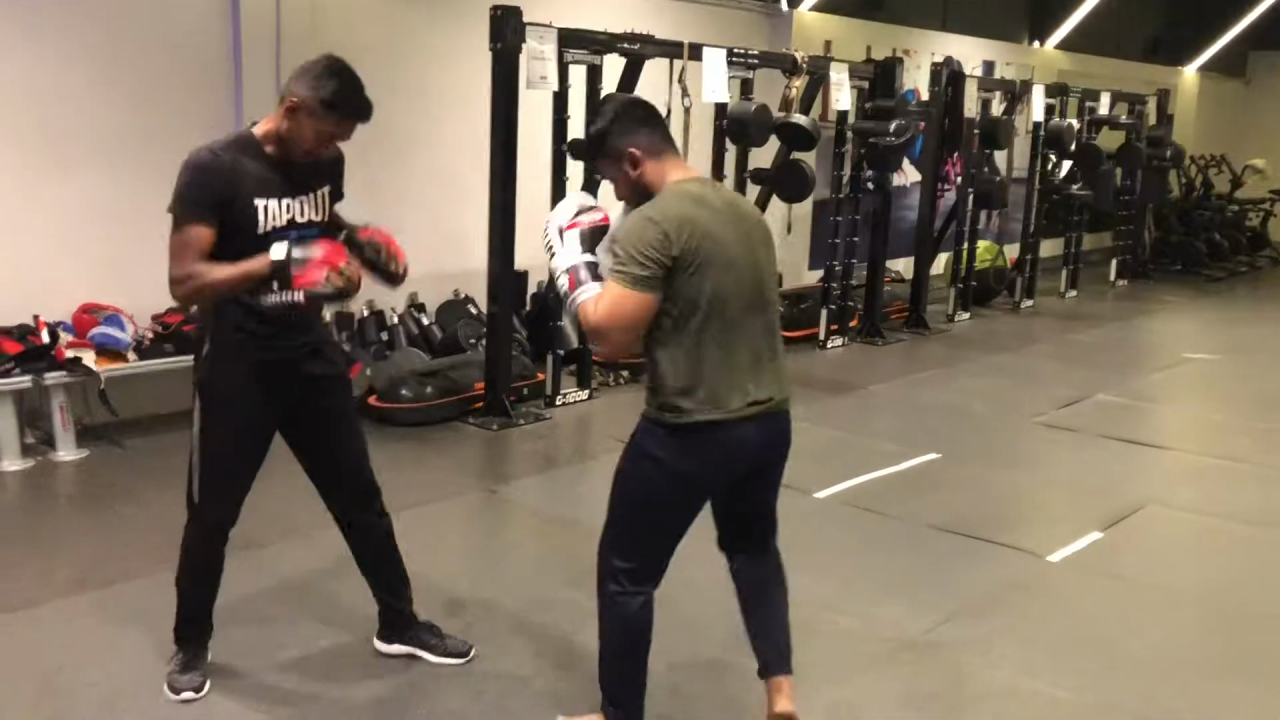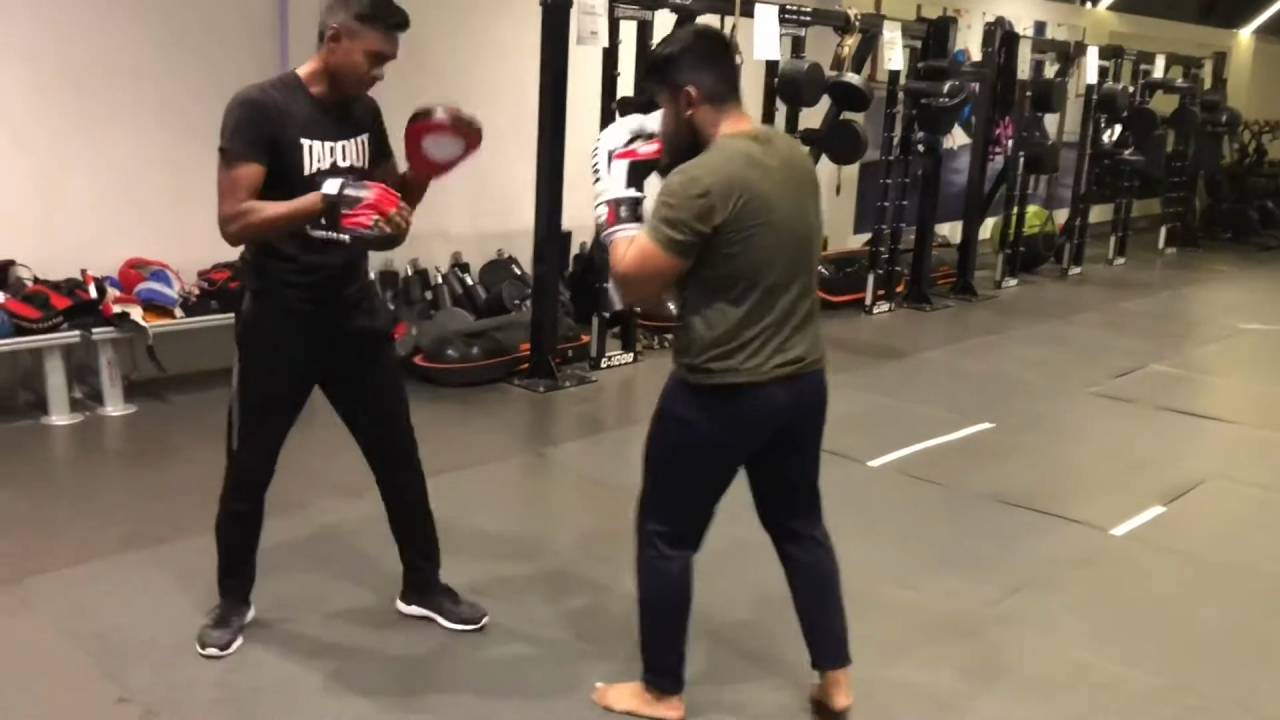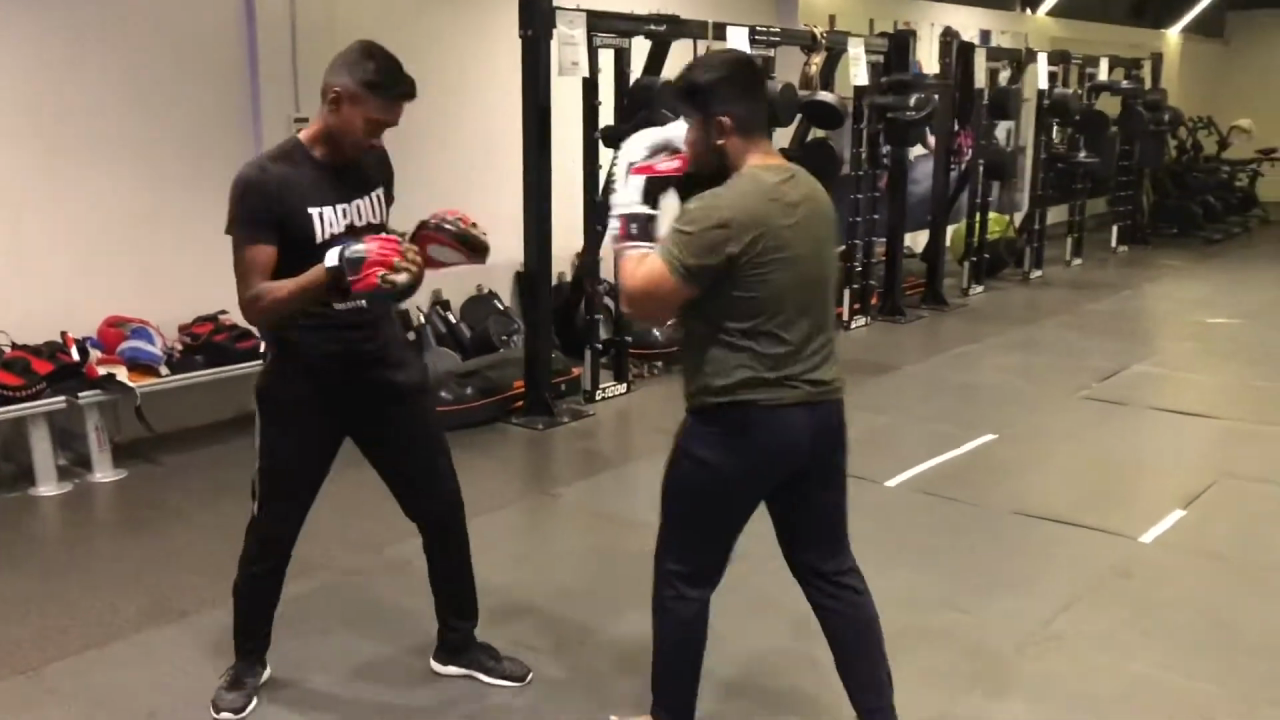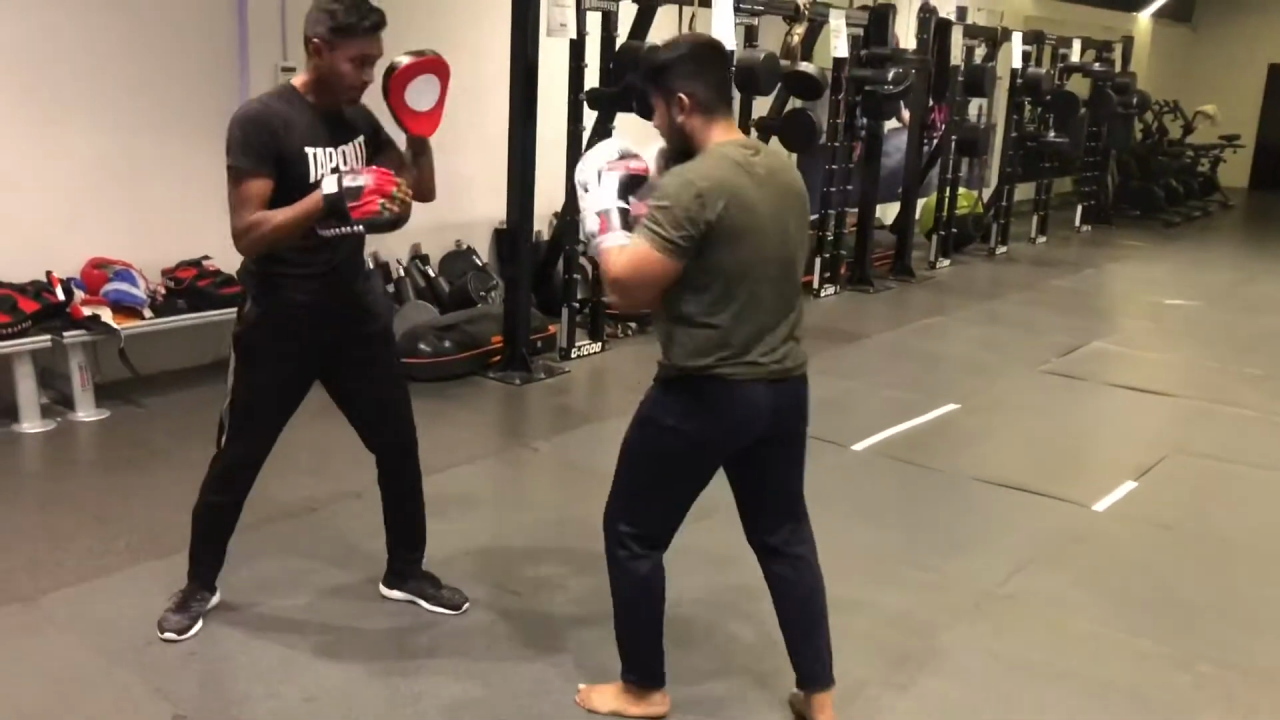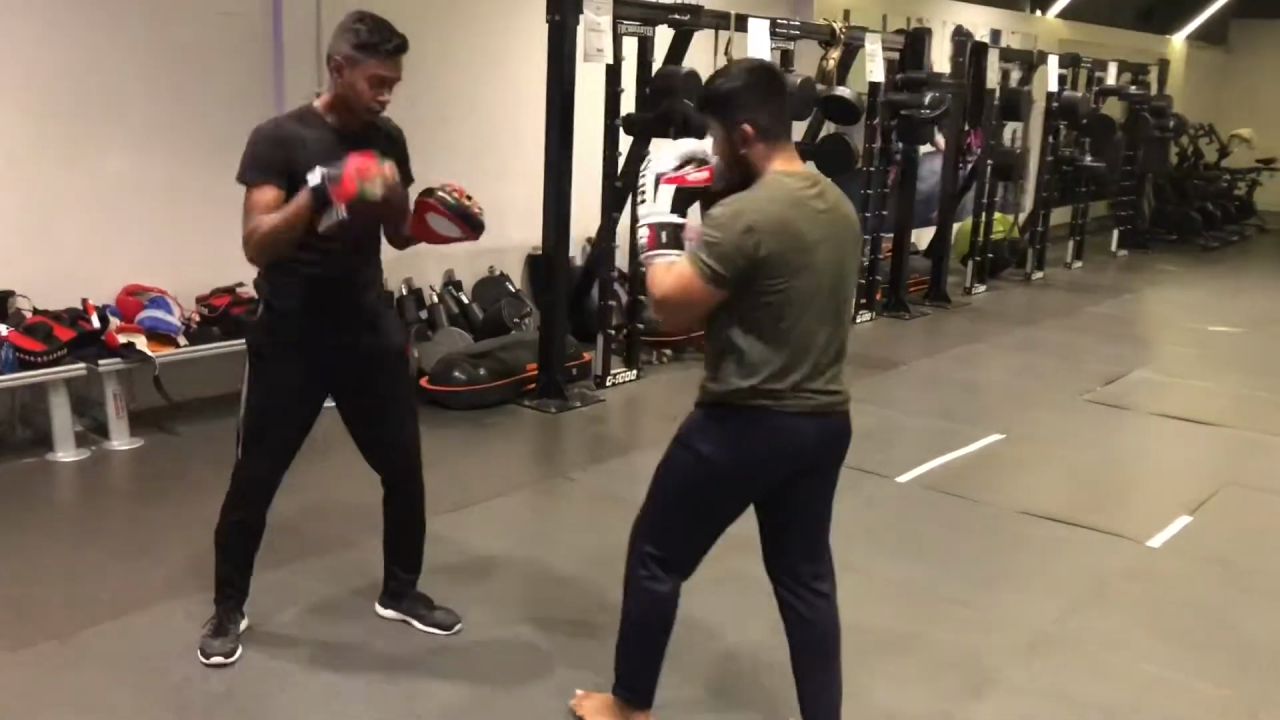
dt=1s
person 1, frame 1
left shoulder: (653, 224)
right shoulder: (744, 210)
left elbow: (611, 336)
left wrist: (572, 264)
right wrist: (617, 249)
left hip: (689, 434)
right hip: (767, 420)
left knee: (626, 573)
right knee: (753, 548)
person 1, frame 2
left shoulder: (700, 181)
right shoulder: (795, 158)
left elbow: (636, 284)
left wrist: (613, 190)
right wrist: (674, 152)
left hip: (719, 394)
right hip: (801, 382)
left knee: (666, 537)
right knee: (799, 526)
person 1, frame 3
left shoulder: (720, 210)
right shoulder: (809, 192)
left elbow: (641, 300)
left wrist: (627, 200)
right wrist: (684, 161)
left hip: (738, 425)
right hip: (818, 416)
left knee: (683, 576)
right knee: (830, 571)
person 1, frame 4
left shoulder: (696, 183)
right shoulder: (782, 170)
left elbow: (626, 286)
left wrist: (602, 202)
right wrist: (647, 185)
left hip: (704, 395)
right hip: (782, 389)
left knee: (633, 531)
right knee: (782, 535)
person 1, frame 5
left shoulder: (746, 216)
right shoulder: (838, 206)
left elbow: (670, 306)
left wrist: (657, 214)
right wrist: (712, 188)
left hip: (744, 425)
right hip: (824, 423)
left knee: (656, 559)
right knee: (806, 576)
person 2, frame 1
left shoulder: (322, 164)
right shoulder: (213, 168)
right elbow: (185, 282)
left wrist: (370, 248)
right wrist: (278, 261)
left hip: (311, 358)
right hip: (237, 367)
left knee: (359, 497)
right knee: (211, 514)
left ankle: (399, 623)
right ankle: (191, 646)
person 2, frame 2
left shoulder: (363, 113)
right shoulder: (259, 108)
left elbow: (395, 205)
right elbow: (235, 221)
left wrist: (428, 168)
right wrist: (328, 195)
left hip: (354, 311)
right hip: (279, 317)
left knee: (397, 453)
right knee: (249, 466)
left ankle: (422, 584)
right ankle: (233, 600)
person 2, frame 3
left shoulder: (373, 164)
right shoulder: (263, 182)
right elbow: (255, 304)
left wrist: (418, 250)
right wrist: (337, 268)
left hip: (385, 366)
right hip: (302, 382)
left knee: (441, 507)
right knee: (273, 530)
left ankle: (458, 644)
right ankle: (249, 660)
person 2, frame 4
left shoulder: (357, 117)
right shoulder: (260, 121)
left elbow: (420, 193)
right elbow: (248, 235)
left wrist: (419, 129)
right wrist: (332, 197)
left hip: (355, 311)
right hip: (280, 321)
left knee: (398, 444)
right knee: (237, 459)
left ankle: (405, 571)
right ankle: (199, 585)
person 2, frame 5
left shoulder: (387, 139)
right shoulder: (278, 138)
right elbow: (257, 246)
right wrist: (321, 188)
left hip: (370, 331)
right hip: (291, 337)
left knee: (403, 467)
right knee: (255, 478)
left ankle: (400, 590)
right ankle: (228, 610)
